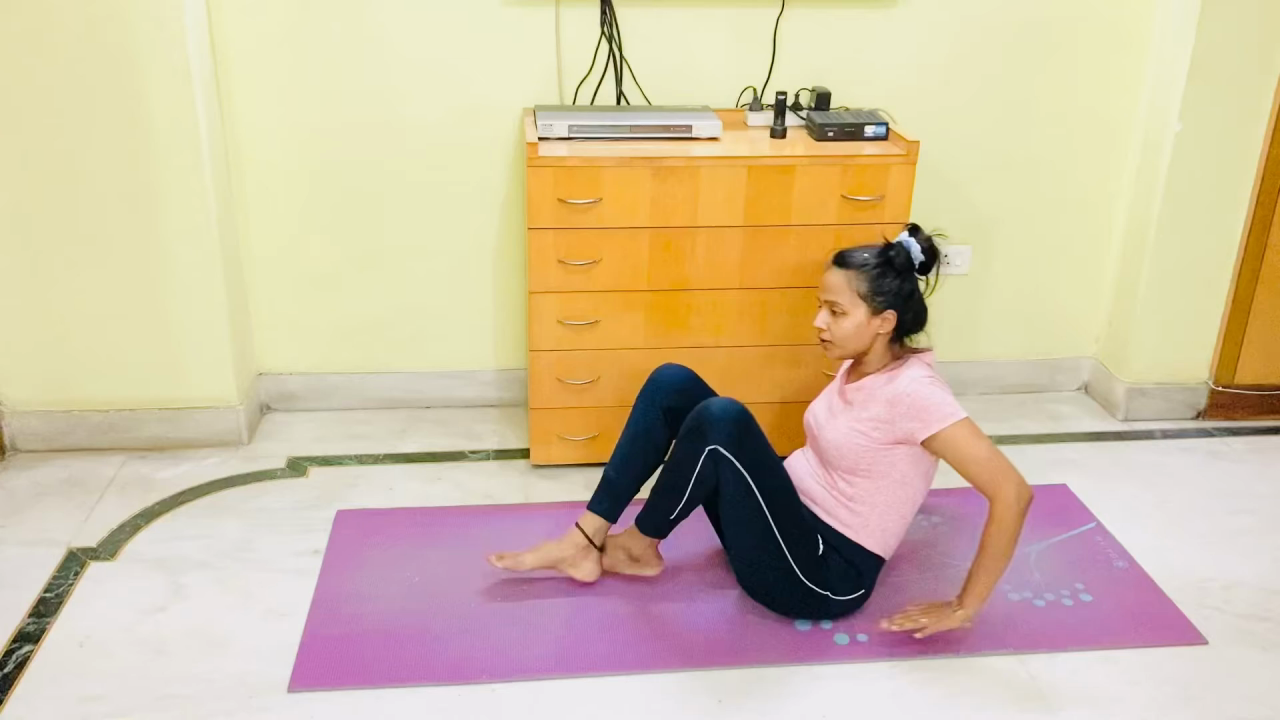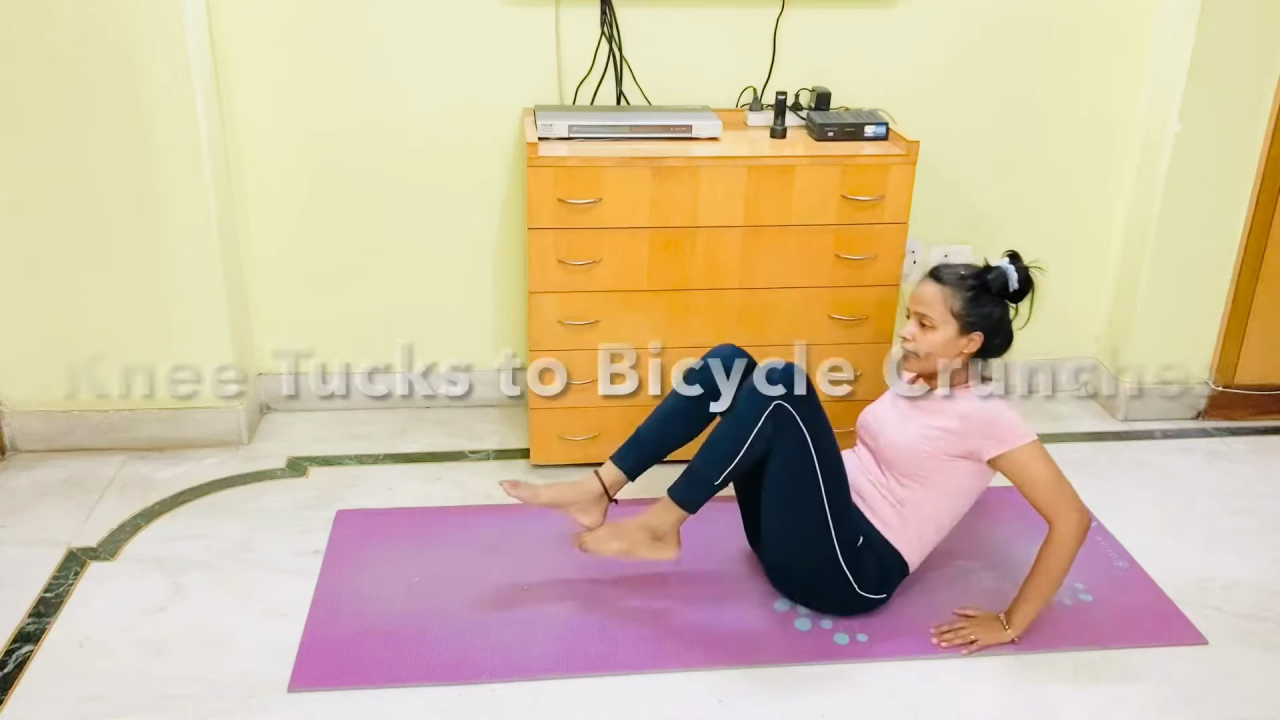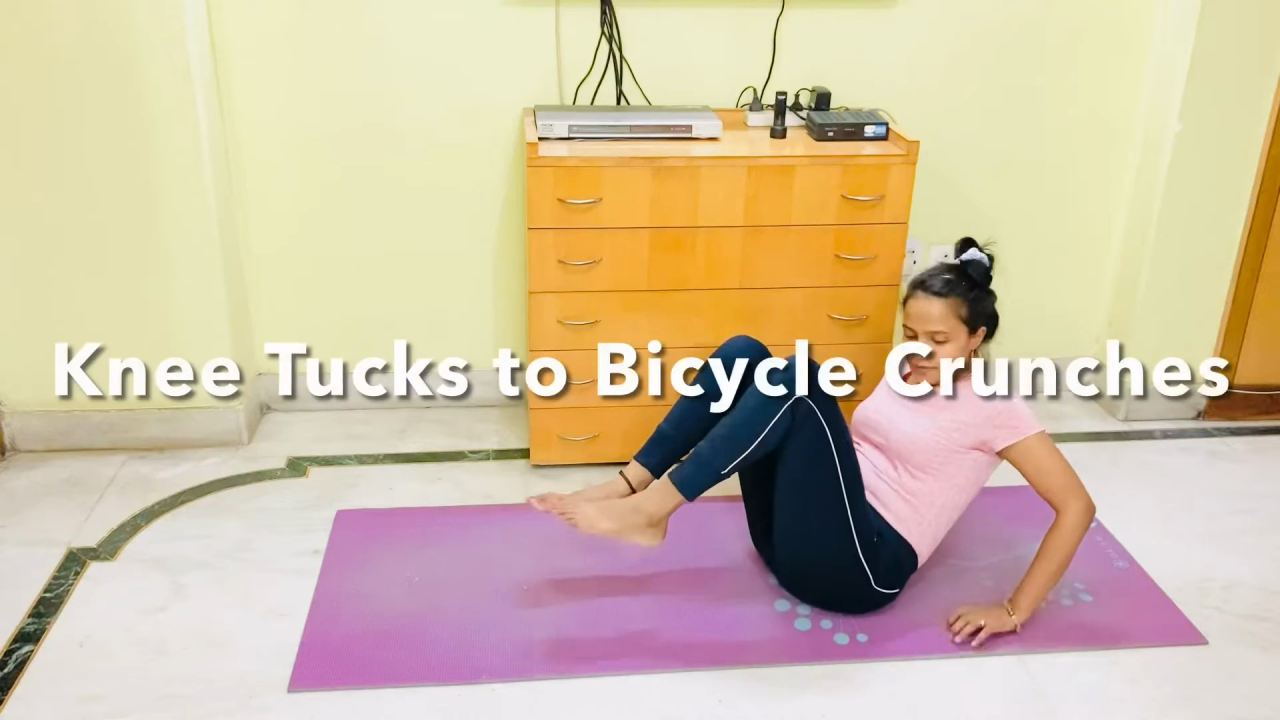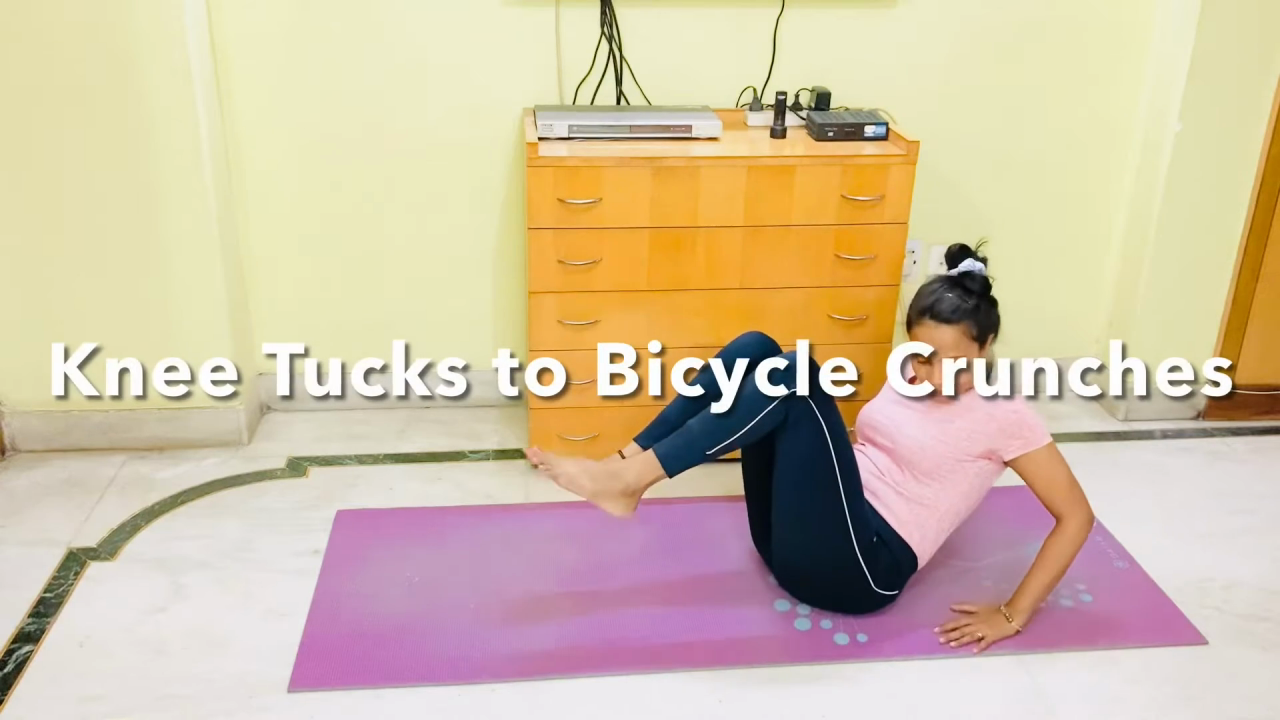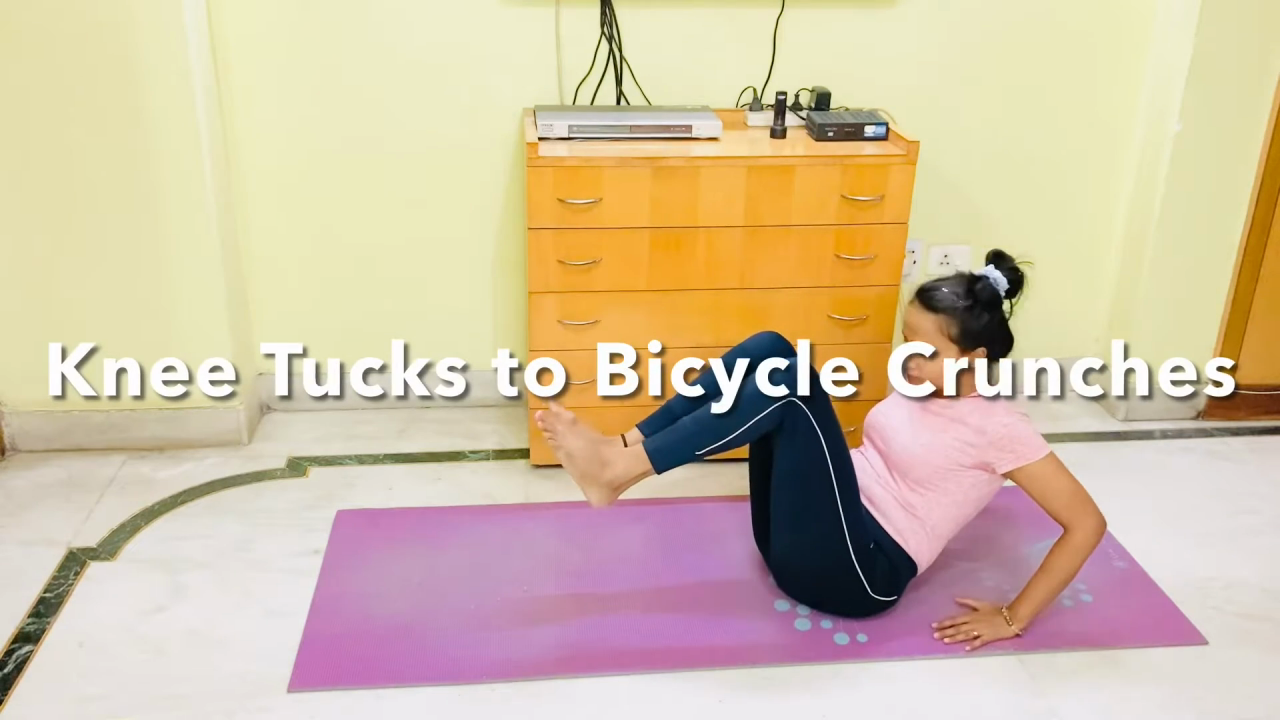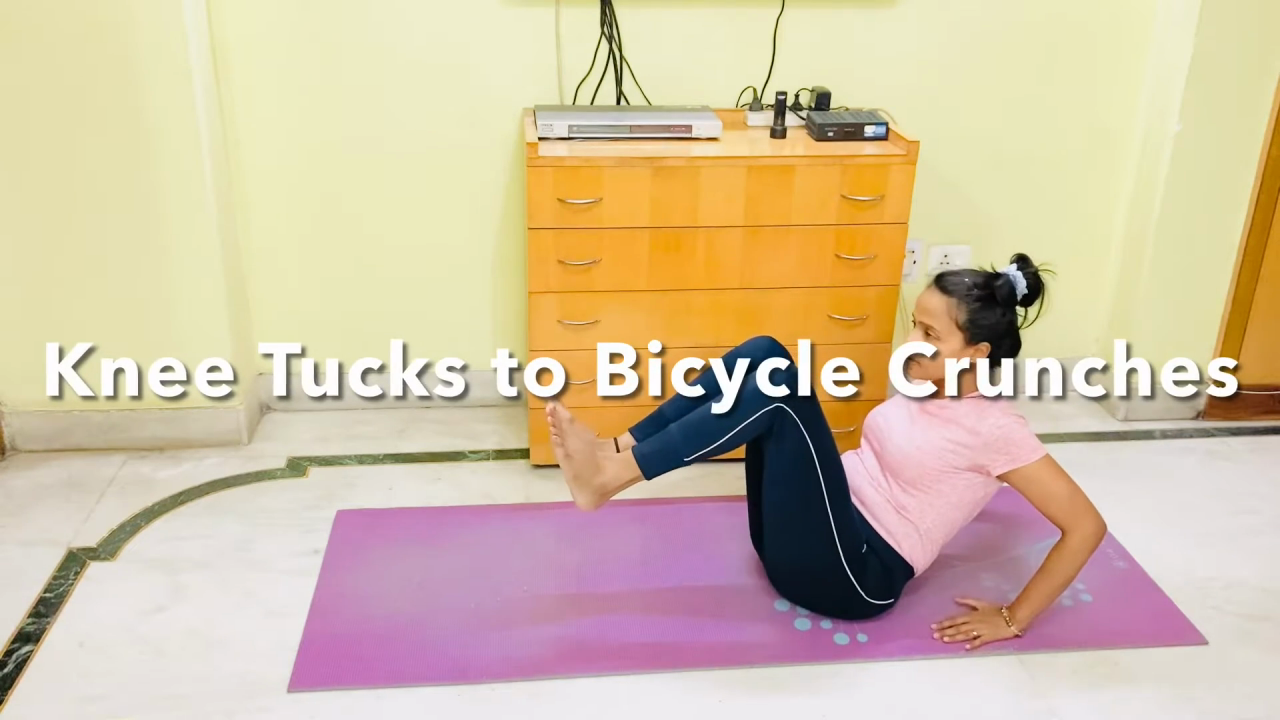
dt=0.4s
person 1, frame 1
left shoulder: (911, 393)
right shoulder: (862, 364)
left elbow: (1011, 491)
left wrist: (965, 605)
left hip: (822, 574)
right hip: (792, 517)
left knee: (719, 421)
right knee: (673, 383)
left ankle: (638, 545)
right ankle: (591, 539)
person 1, frame 2
left shoulder: (985, 416)
right shoulder: (920, 380)
left elbow: (1072, 520)
left wrist: (1010, 624)
left hip: (847, 569)
right hip: (806, 527)
left knee: (784, 383)
right knee: (729, 362)
left ankle: (660, 526)
right ankle: (599, 487)
person 1, frame 3
left shoulder: (992, 408)
right shoulder: (905, 374)
left elbow: (1076, 504)
left wrist: (1017, 607)
left hip: (858, 566)
right hip: (795, 534)
left knee: (798, 376)
right knee: (742, 353)
left ankle: (652, 511)
right ankle: (632, 483)
person 1, frame 4
left shoulder: (1003, 417)
right shoulder: (910, 376)
left elbow: (1076, 516)
left wrist: (1013, 615)
left hip: (857, 567)
right hip: (795, 534)
left knee: (794, 376)
right knee: (755, 349)
left ankle: (630, 483)
right ankle: (625, 463)
person 1, frame 5
left shoulder: (997, 428)
right shoulder: (926, 383)
left elbow: (1087, 524)
left wrist: (1014, 617)
left hip: (855, 570)
right hip: (805, 532)
left knee: (792, 384)
right knee: (770, 349)
left ankle: (619, 472)
right ankle: (624, 447)
person 1, frame 6
left shoulder: (994, 430)
right shoulder: (929, 385)
left elbow: (1086, 527)
left wrist: (1013, 619)
left hip: (849, 572)
right hip: (824, 522)
left knee: (778, 388)
right knee: (762, 354)
left ankle: (611, 476)
right ankle: (617, 449)
